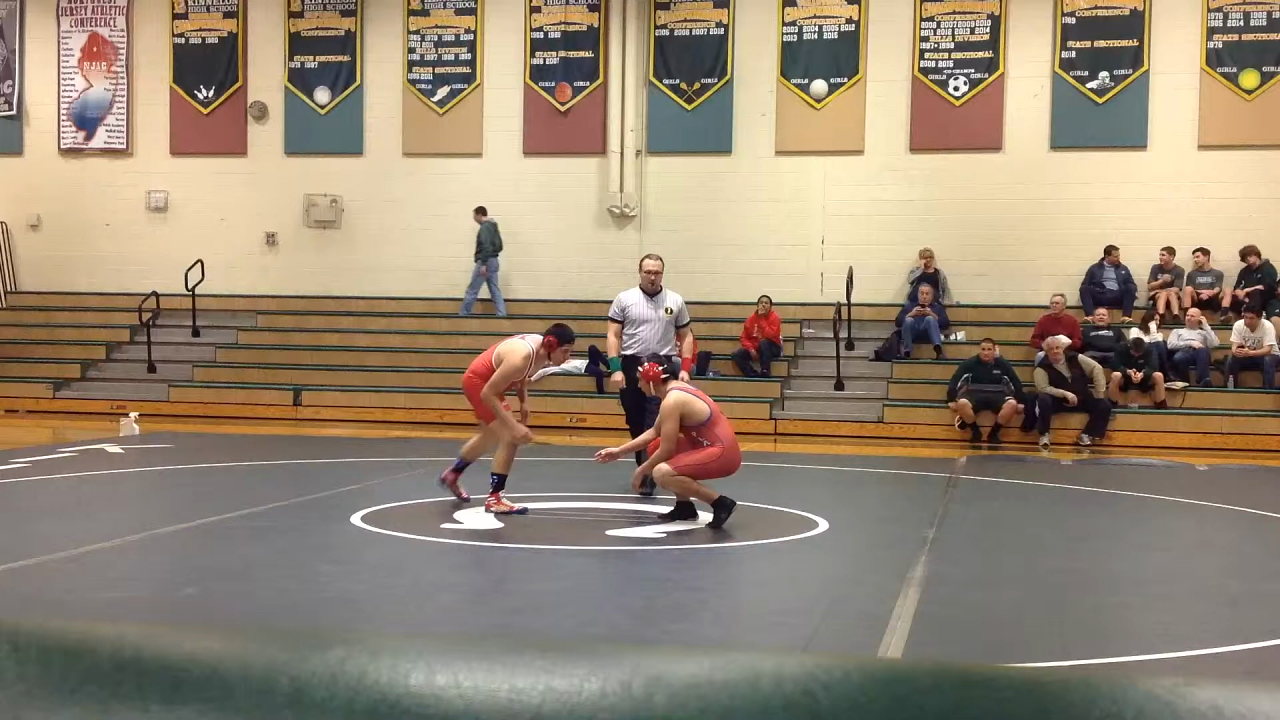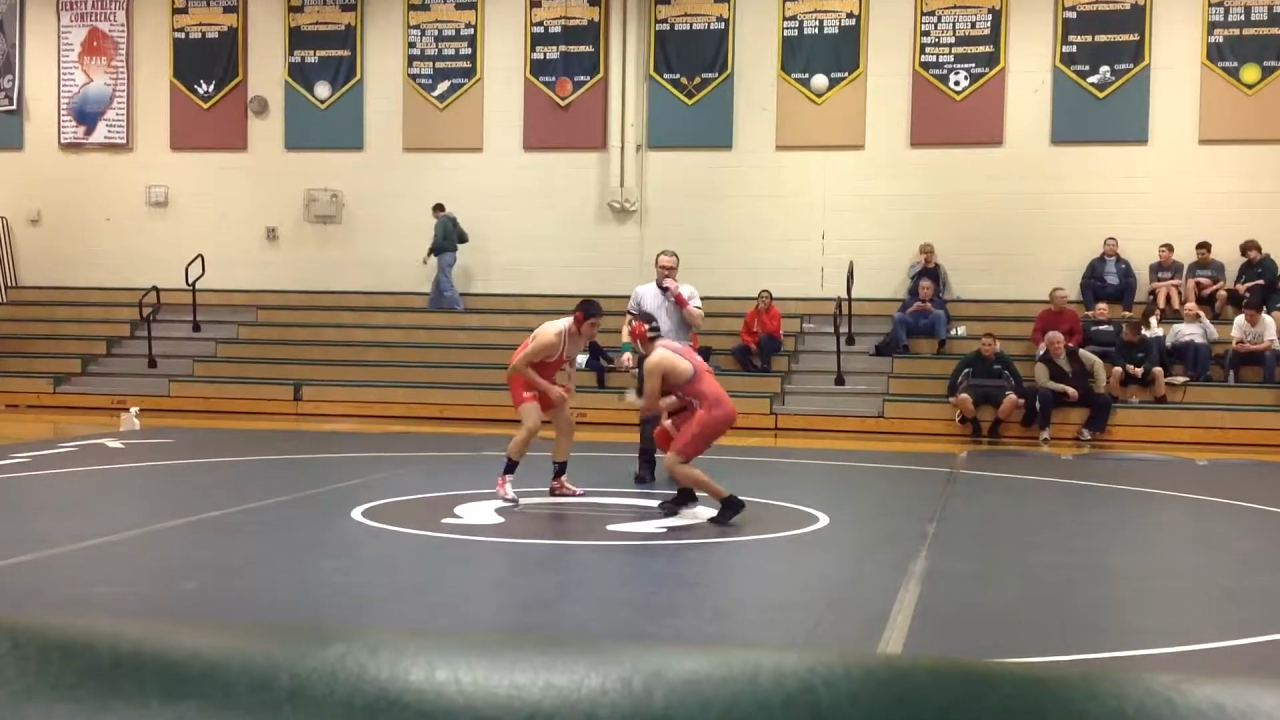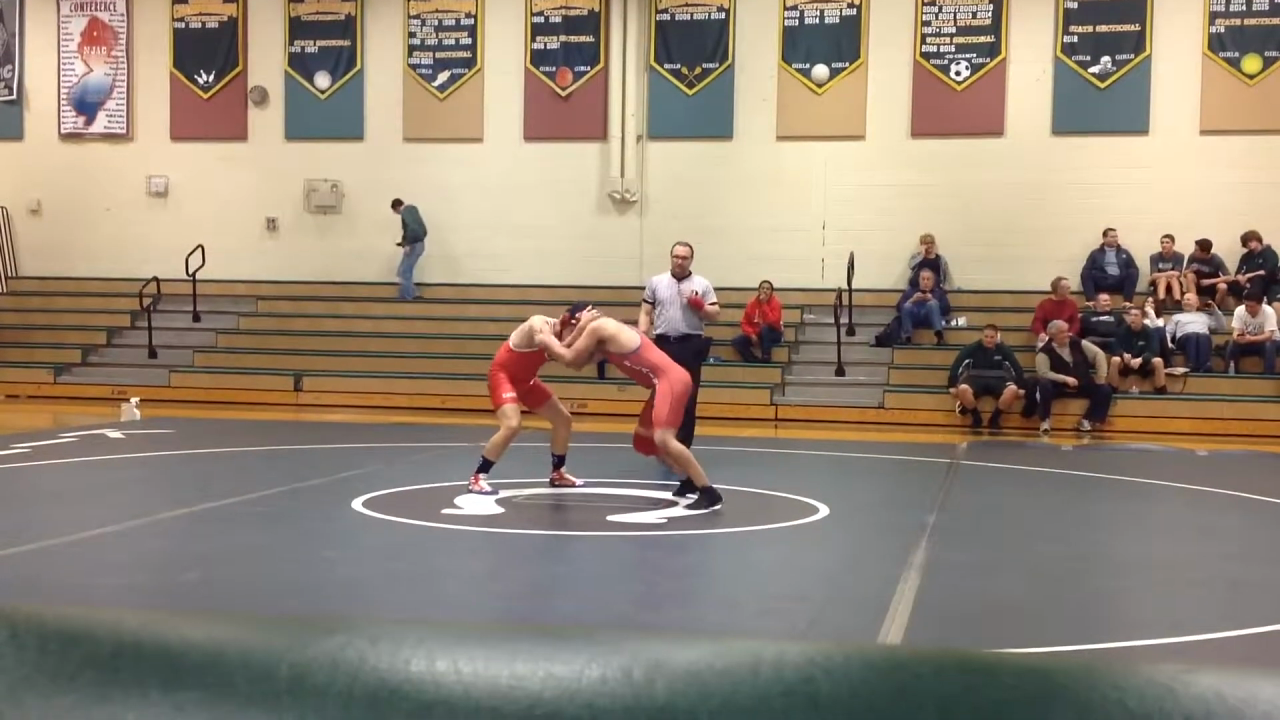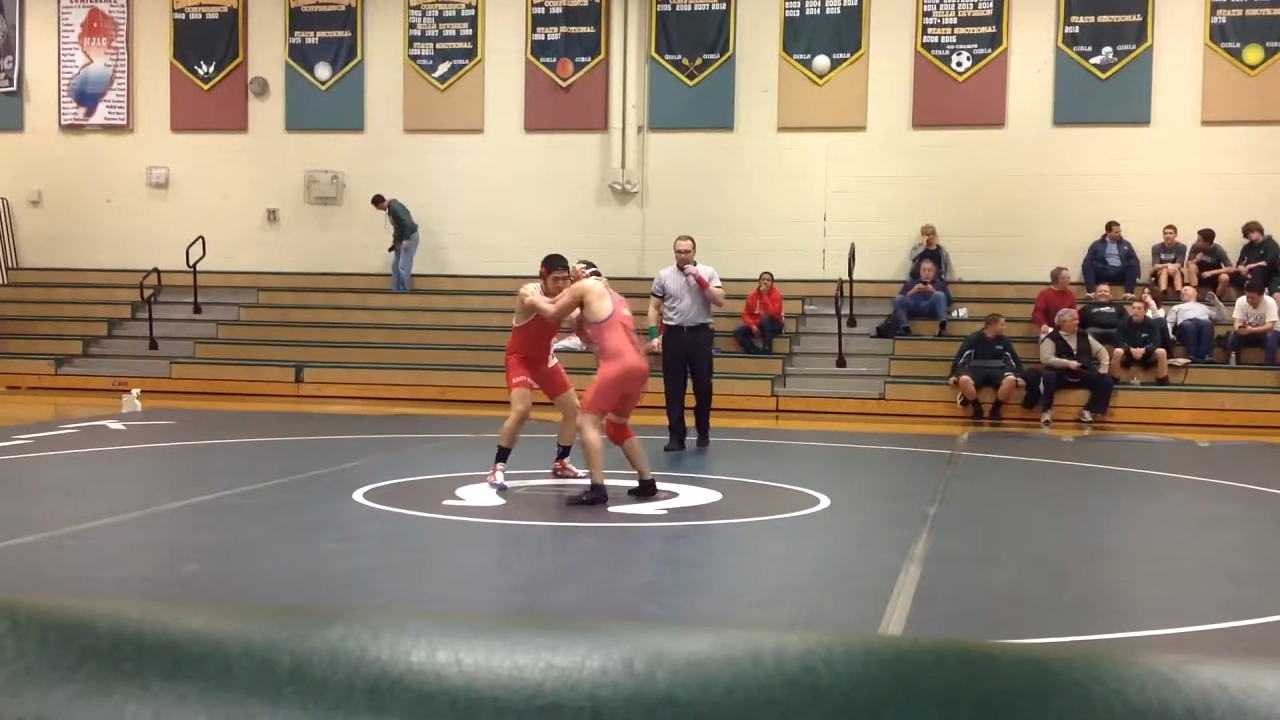
dt=0.7s
person 1, frame 1
left shoulder: (675, 301)
right shoulder: (624, 299)
left elbow: (686, 336)
right elbow: (613, 336)
left wrist: (686, 367)
right wrist: (615, 368)
right hip: (631, 366)
left knee: (654, 422)
right knee: (636, 424)
left ankle: (647, 478)
person 1, frame 2
left shoulder: (688, 292)
right shoulder: (641, 292)
left elbow: (697, 323)
right elbow: (628, 325)
left wrist: (678, 296)
right wrist: (626, 350)
right ankle: (646, 466)
person 1, frame 3
left shoulder: (702, 285)
right shoulder: (656, 282)
left elbow: (715, 315)
right elbow: (646, 314)
left wrist: (696, 301)
left hip: (691, 346)
right hip: (663, 345)
left knee: (686, 399)
left ankle: (683, 449)
person 1, frame 4
left shoulder: (707, 273)
right shoulder: (664, 276)
left elbow: (720, 300)
right elbow: (653, 308)
left wrist: (700, 280)
right wrist: (654, 335)
left hip: (700, 334)
right hip: (673, 335)
left knee: (703, 385)
right knee: (673, 388)
left ankle: (703, 431)
right ankle: (676, 437)
person 2, frame 1
left shoulder: (672, 401)
right shoulder: (675, 391)
left elbow: (667, 449)
right elbow: (654, 432)
left wrist: (641, 471)
right wrist: (619, 451)
left hip: (723, 454)
right hip: (715, 446)
left knee: (661, 473)
right knee: (654, 448)
left ankle: (720, 503)
right ankle: (684, 506)
person 2, frame 2
left shoulder: (654, 361)
right shoulder: (672, 348)
left elbow: (650, 407)
left wrist: (635, 402)
right wrist: (662, 405)
left hip: (713, 412)
right hip: (714, 408)
left knee: (672, 463)
right knee: (663, 434)
left ankle: (730, 502)
right ankle: (685, 492)
person 2, frame 3
left shoulder: (598, 327)
right shoulder: (605, 331)
left elbow: (570, 359)
right elbow: (578, 362)
left wrist: (547, 341)
left hip: (671, 380)
right hip: (666, 381)
left knee: (663, 440)
right knee: (643, 441)
left ankle: (709, 493)
right ankle: (689, 480)
person 2, frame 4
left shoulder: (586, 286)
right shoulder: (615, 297)
left elbow: (553, 314)
left wrist: (536, 301)
left hip: (617, 366)
right hip: (638, 366)
left knee: (586, 422)
right knee: (617, 426)
left ankle: (598, 488)
right ankle: (647, 482)
person 3, frame 1
left shoulder: (541, 348)
right shoulder: (522, 357)
right elbow: (487, 394)
left wrist: (524, 401)
right wrist: (514, 425)
left hip: (487, 381)
right hip: (478, 382)
left knee: (489, 434)
right knee: (510, 437)
left ankle: (452, 474)
right ankle: (494, 498)
person 3, frame 2
left shoulder: (583, 334)
right shoulder: (553, 336)
right elbow: (517, 365)
left wrist: (570, 380)
right wrist: (549, 388)
left hip: (544, 377)
right hip: (524, 374)
left knee: (566, 426)
right knee: (532, 426)
left ankle: (558, 482)
right ankle: (505, 479)
person 3, frame 3
left shoulder: (564, 334)
right shoulder: (539, 325)
right wrist: (582, 327)
left hip: (526, 379)
right hip: (503, 375)
left knee: (563, 419)
right knee: (512, 426)
left ankle: (558, 473)
right ankle: (478, 477)
person 3, frame 4
right shoulder: (528, 293)
left hip: (545, 360)
right hip: (520, 359)
left knee: (573, 409)
right knee: (521, 411)
left ankle: (561, 462)
right ankle: (497, 468)
